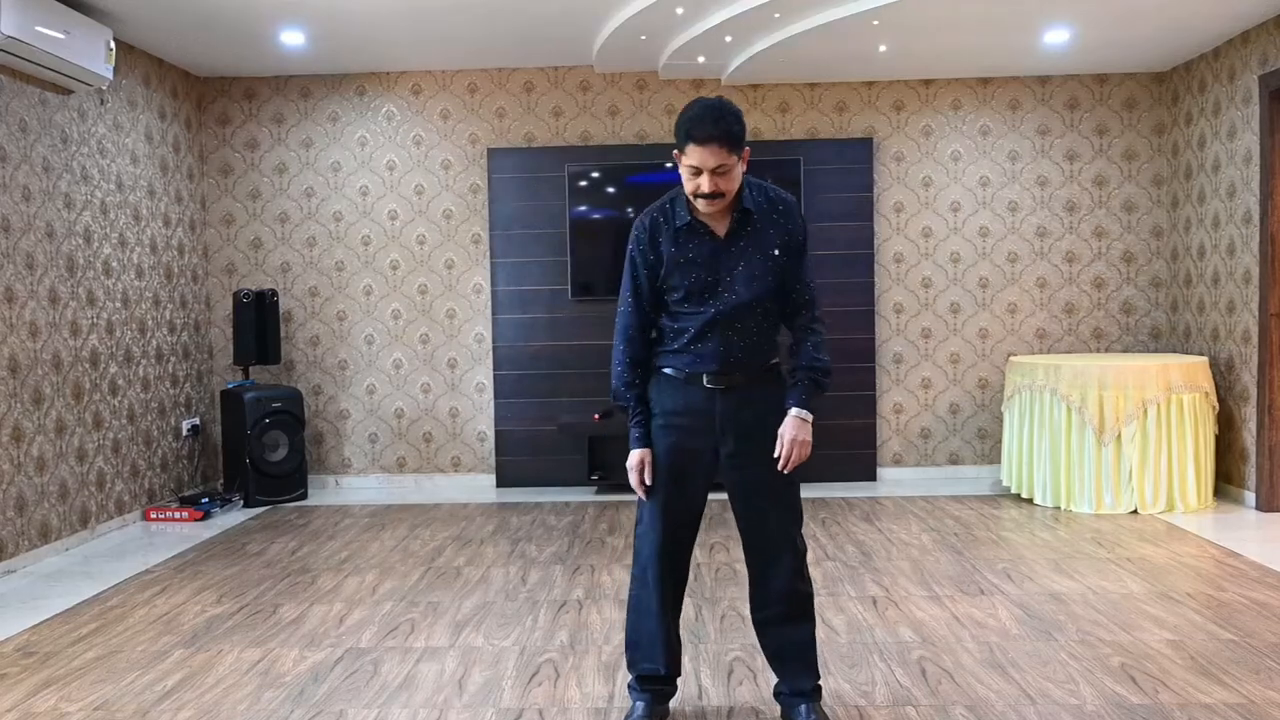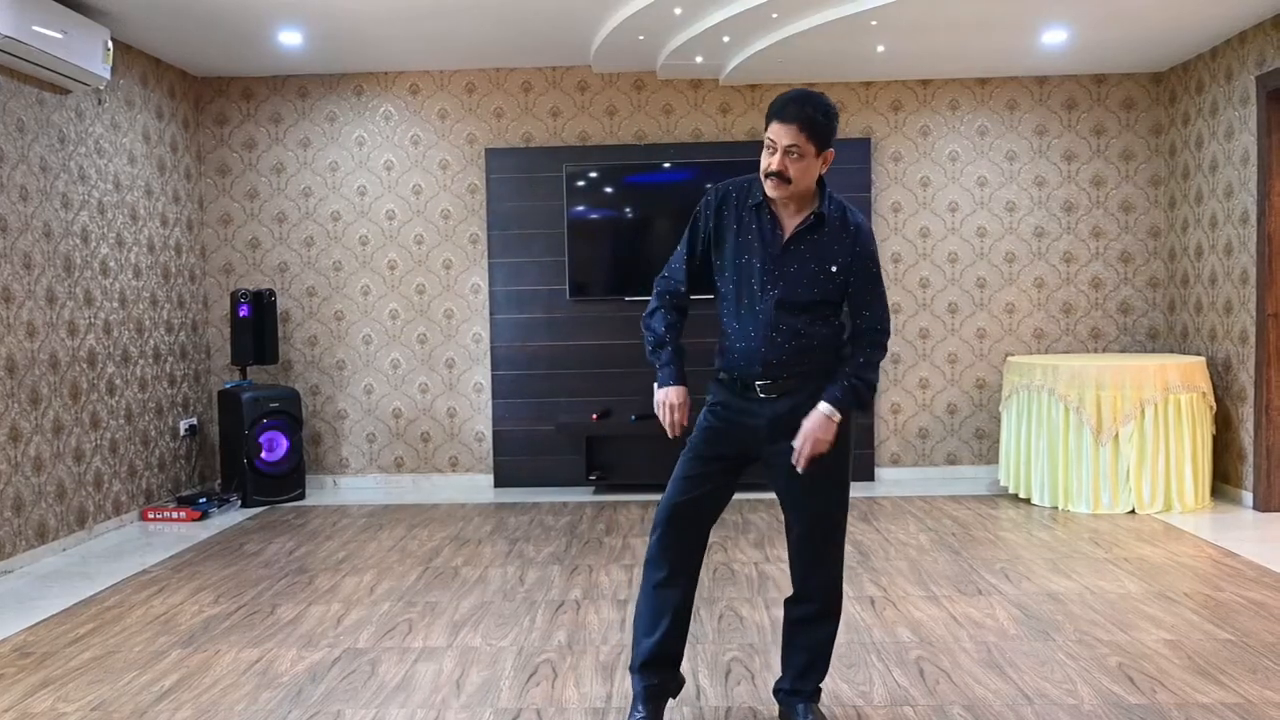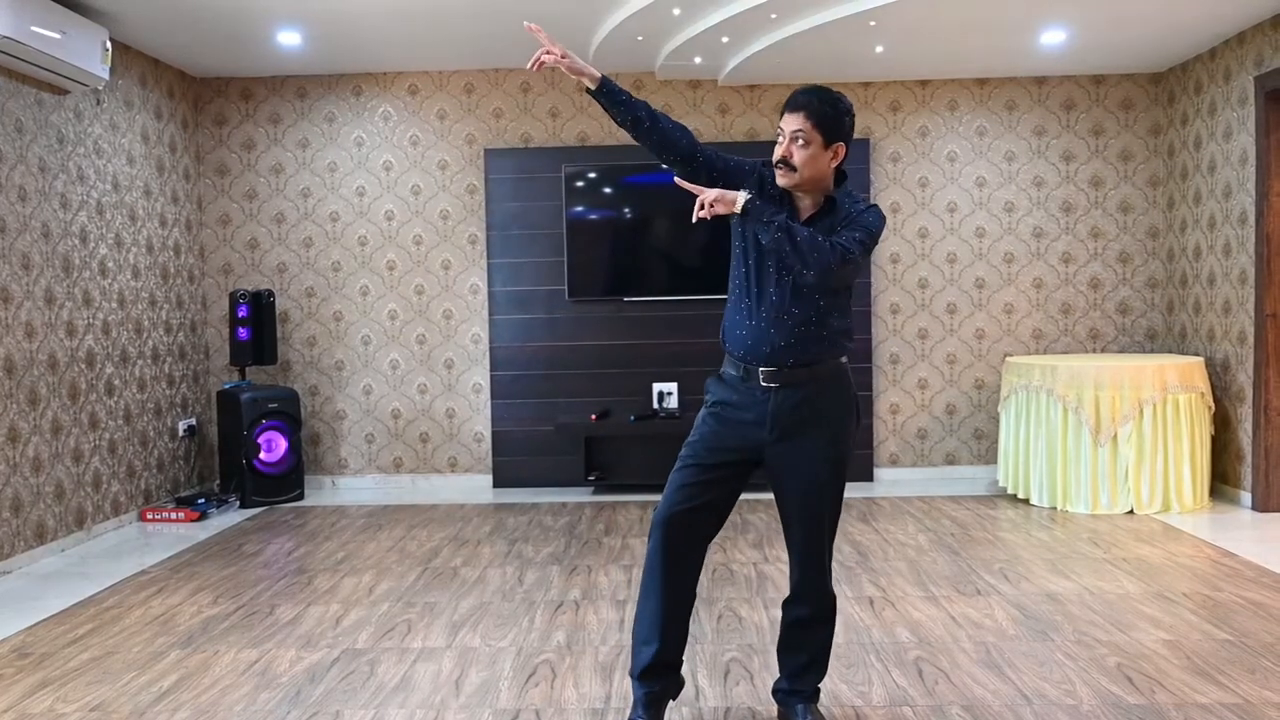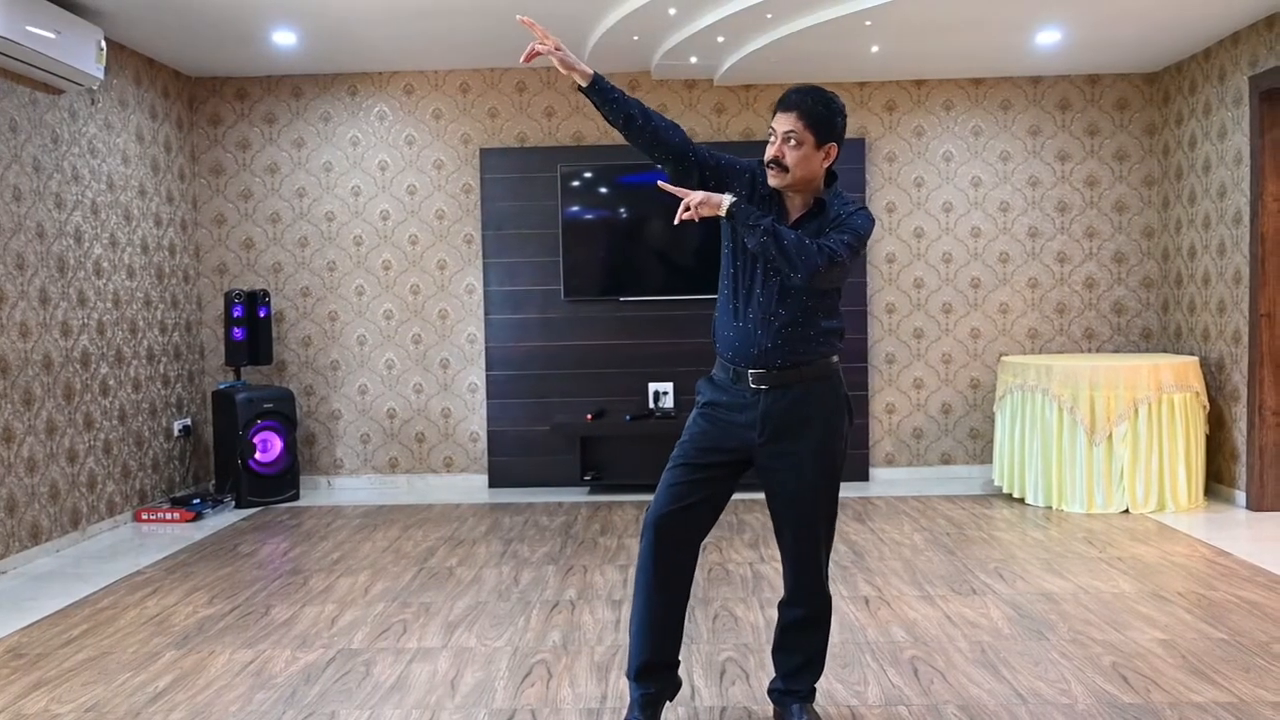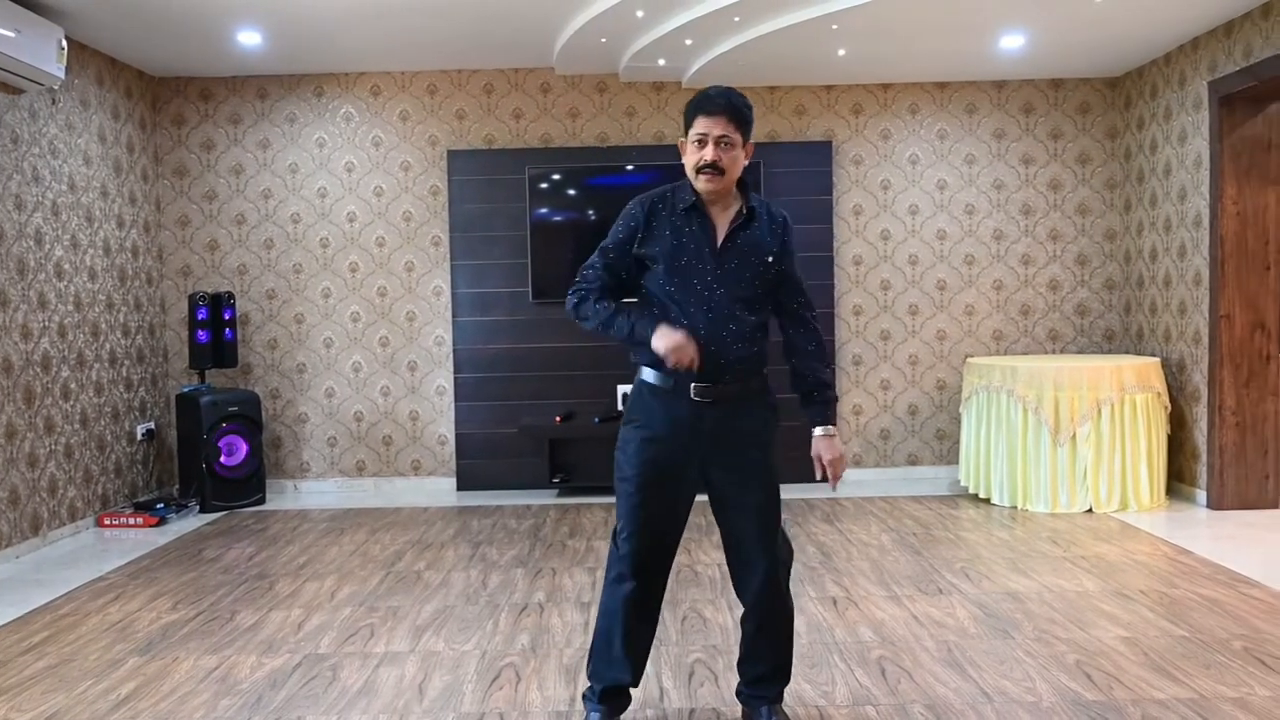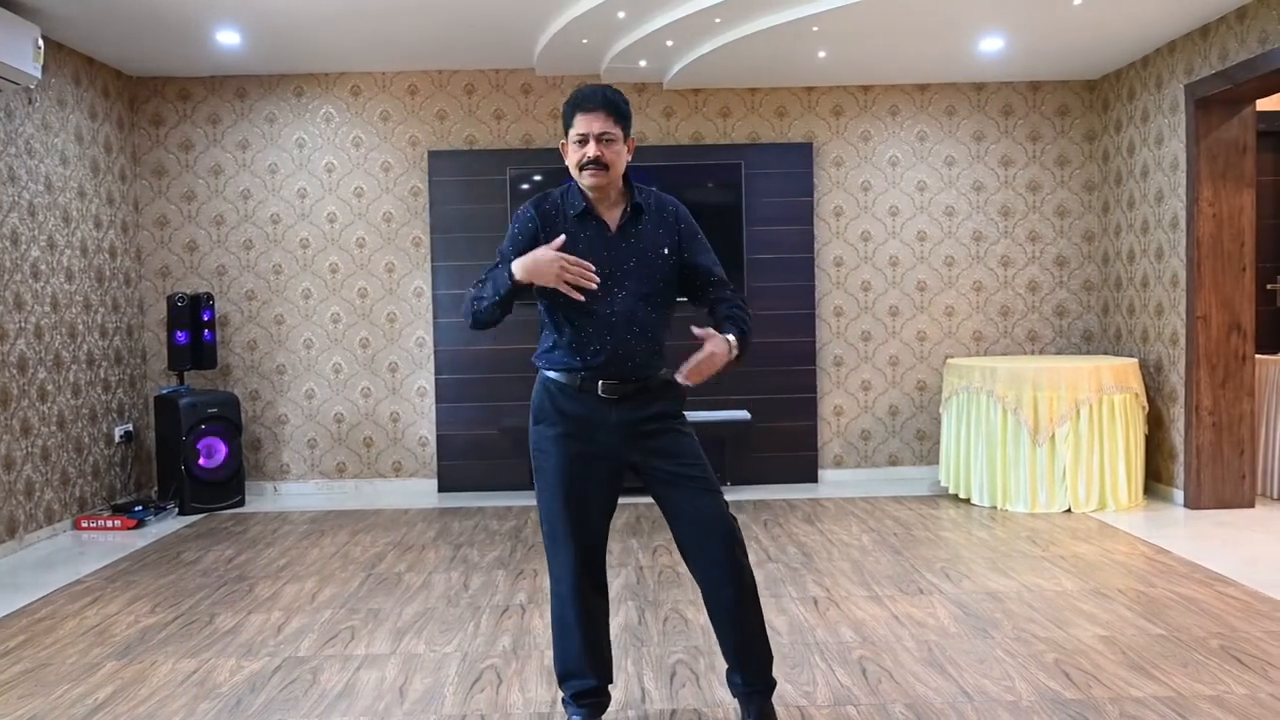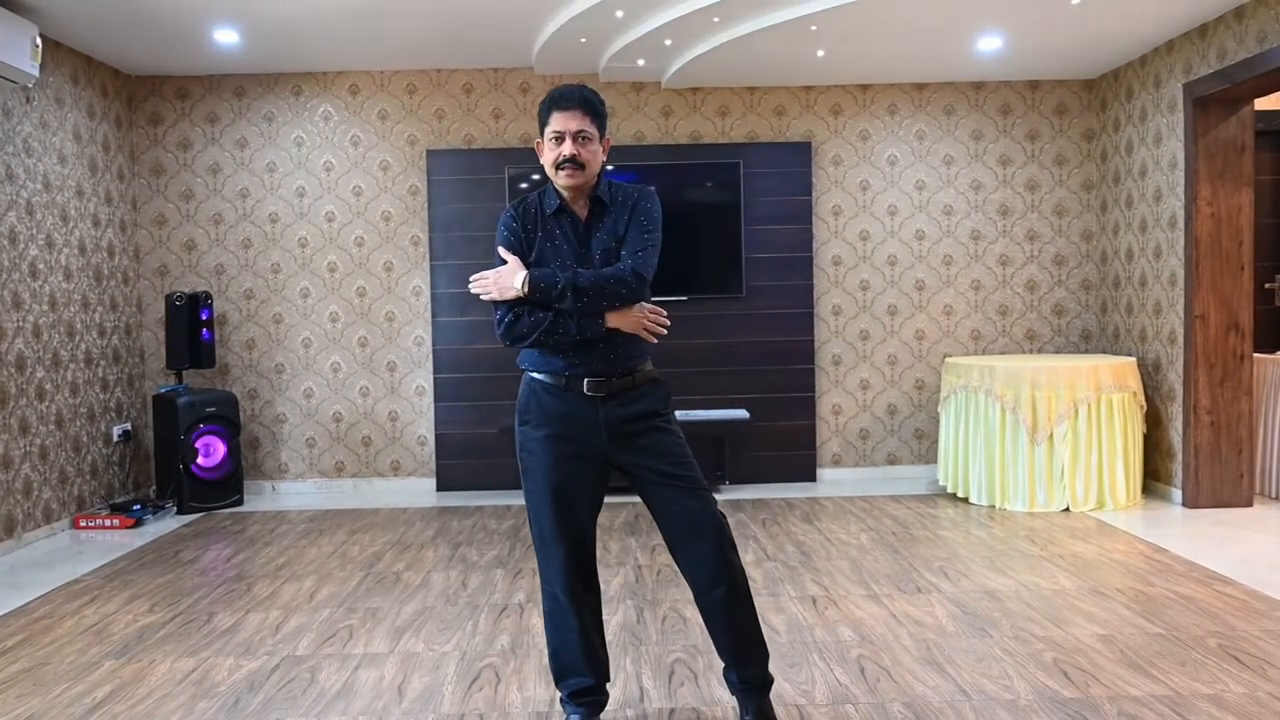
dt=0.7s
person 1, frame 1
left shoulder: (780, 215)
right shoulder: (654, 227)
left elbow: (803, 316)
right elbow: (632, 334)
left wrist: (800, 406)
right wrist: (637, 433)
left hip: (759, 397)
right hip: (675, 399)
left knee: (777, 548)
right knee: (659, 547)
person 1, frame 2
left shoulder: (849, 231)
right shoulder: (724, 205)
left elbow: (870, 333)
right elbow: (670, 290)
left wrist: (834, 409)
right wrist: (670, 375)
left hip: (810, 403)
right hip: (731, 397)
left knee: (817, 554)
right knee: (674, 526)
person 1, frame 3
left shoulder: (860, 220)
right shoulder: (755, 183)
left elbow: (820, 263)
right elbow: (671, 142)
left wrist: (747, 207)
right wrist: (589, 77)
left hip: (814, 402)
right hip: (737, 392)
left knee: (811, 554)
right knee: (674, 526)
person 1, frame 4
left shoulder: (850, 220)
right shoulder: (745, 183)
left elbow: (805, 265)
right elbow: (662, 139)
left wrist: (731, 210)
right wrist: (582, 74)
left hip: (804, 402)
right hip: (728, 392)
left knee: (805, 553)
right knee: (666, 527)
person 1, frame 5
left shoulder: (772, 227)
right shoulder: (647, 215)
left elbow: (799, 328)
right elbow: (584, 299)
left wrist: (823, 420)
right wrist: (648, 333)
left hip: (742, 413)
right hip: (660, 410)
left knee: (763, 561)
right knee: (637, 559)
person 1, frame 6
left shoulder: (665, 214)
right shoulder: (543, 216)
left elbow: (719, 291)
right elbow: (479, 313)
left wrist: (728, 339)
right wrist: (517, 270)
left hip: (652, 404)
right hip: (569, 409)
left knee: (716, 540)
right knee: (574, 559)
person 1, frame 7
left shoulder: (638, 203)
right shoulder: (521, 219)
left elbow: (632, 280)
right elbow: (511, 325)
left wrist: (533, 282)
right wrist: (606, 318)
left hip: (636, 401)
right hip: (553, 409)
left knee: (705, 537)
right knee: (564, 559)
